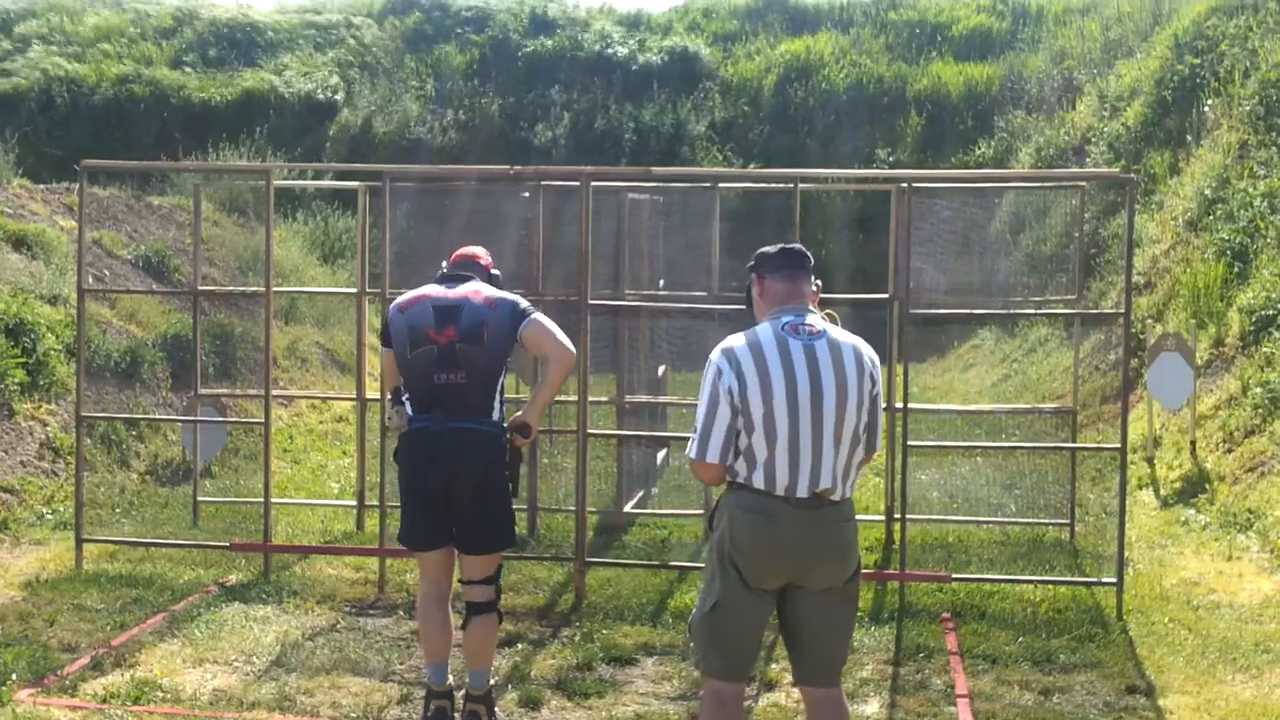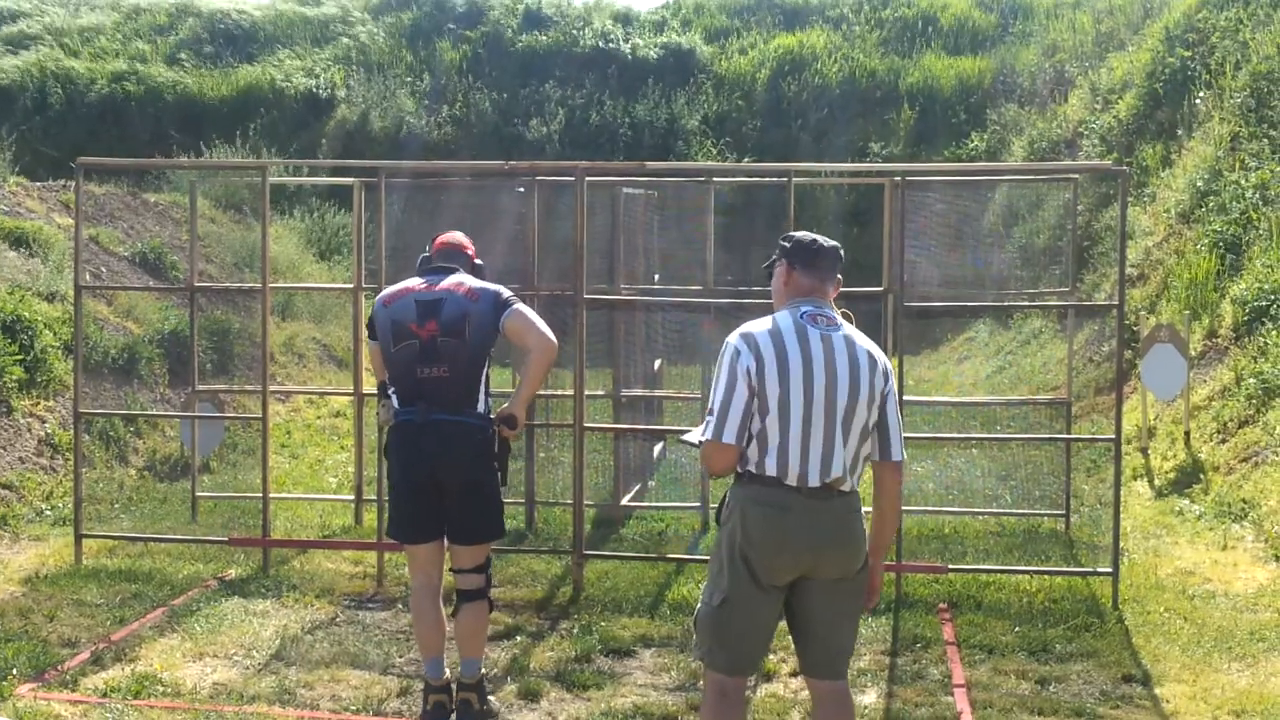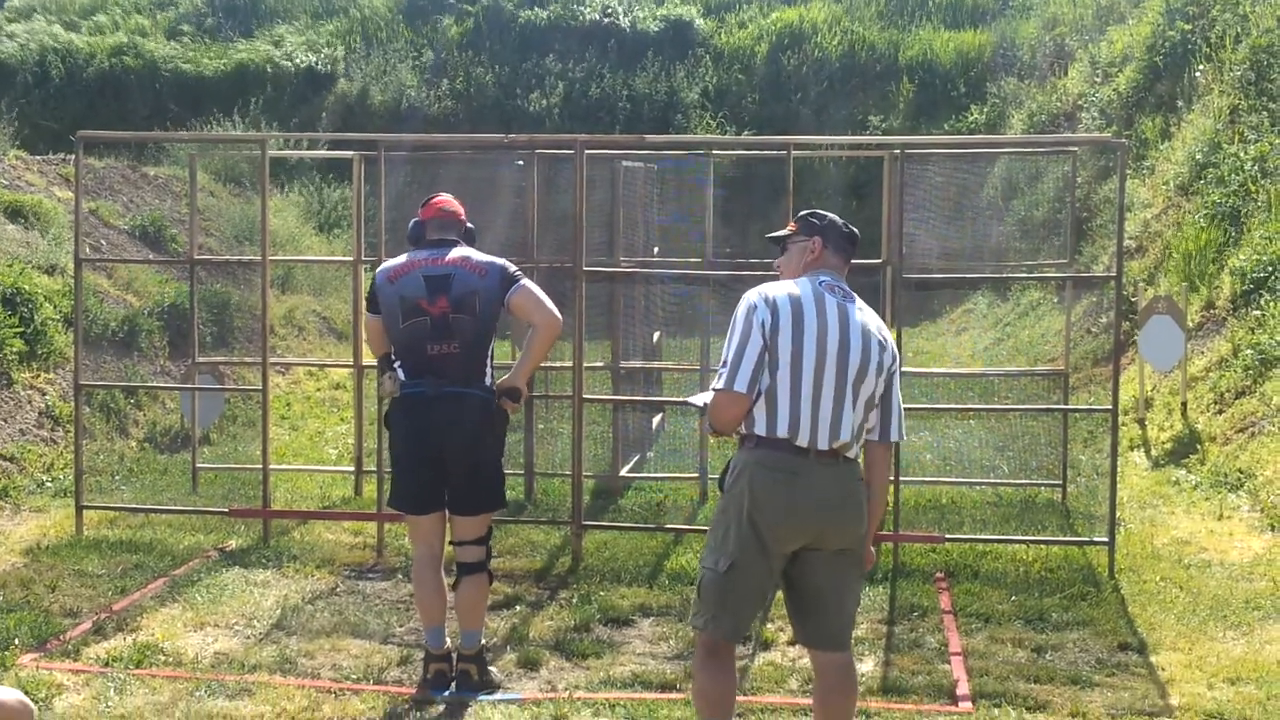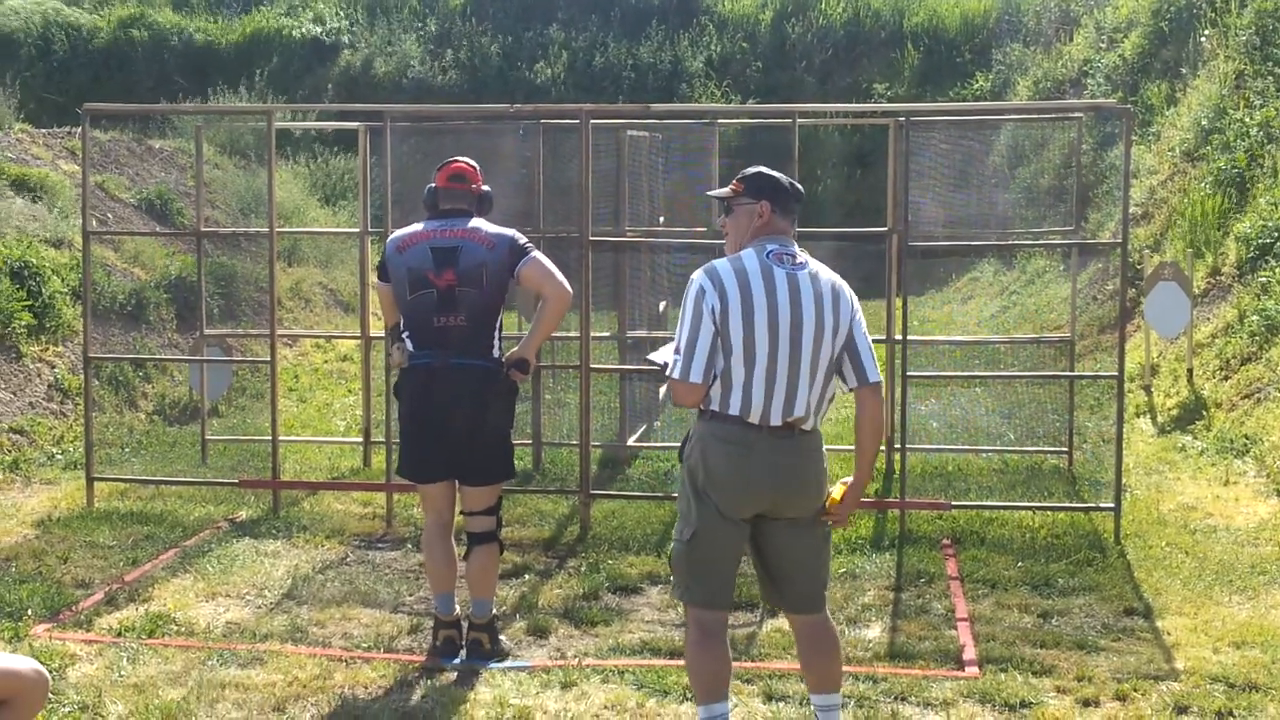
dt=0.7s
person 1, frame 1
left shoulder: (734, 355)
right shoulder: (861, 356)
left elbow: (707, 470)
right elbow: (867, 450)
left hip: (753, 526)
right hip: (830, 529)
left knee: (723, 680)
person 1, frame 2
left shoulder: (751, 341)
right shoulder: (871, 357)
left elbow: (719, 458)
right elbow: (890, 472)
left wrist: (704, 444)
right wrist: (876, 557)
left hip: (762, 517)
right hip: (838, 522)
left knee: (725, 673)
right knee: (829, 677)
person 1, frame 3
left shoulder: (766, 301)
right shoulder: (877, 331)
left elbow: (728, 409)
right elbow: (881, 450)
left wrist: (715, 421)
right wrist: (866, 534)
left hip: (766, 481)
right hip: (840, 490)
left knee: (714, 634)
right knee: (831, 646)
person 1, frame 4
left shoulder: (714, 281)
right shoulder: (835, 290)
left elbow: (687, 392)
right elbow: (870, 394)
left wrist: (673, 375)
right wrist: (859, 482)
left hip: (723, 455)
right hip: (798, 459)
left knee: (705, 611)
right knee: (808, 609)
person 2, frame 1
left shoulder: (401, 307)
right shoulder: (503, 304)
left elbow: (391, 382)
right elbow: (563, 353)
right wrist: (532, 413)
left hip: (419, 451)
right hip: (479, 451)
left knee: (432, 583)
right knee: (481, 586)
person 2, frame 2
left shoulder: (386, 301)
right shoulder: (487, 295)
left elbow: (380, 374)
right elbow: (544, 343)
right wrist: (518, 405)
left hip: (408, 444)
right hip: (466, 442)
left knee: (424, 578)
right knee: (472, 575)
person 2, frame 3
left shoulder: (387, 275)
right shoulder: (491, 268)
left elbow: (378, 347)
right elbow: (549, 320)
right wrist: (518, 378)
left hip: (412, 417)
right hip: (472, 416)
left knee: (426, 549)
right knee: (473, 547)
left ankle: (436, 660)
right ankle: (471, 661)
person 2, frame 4
left shoulder: (397, 244)
right shoulder: (502, 241)
left elbow: (389, 314)
right elbow: (559, 293)
right wrist: (525, 352)
left hip: (421, 389)
right hip: (480, 388)
left knee: (436, 517)
right knee: (482, 517)
left ankle: (445, 628)
right ankle: (481, 630)
